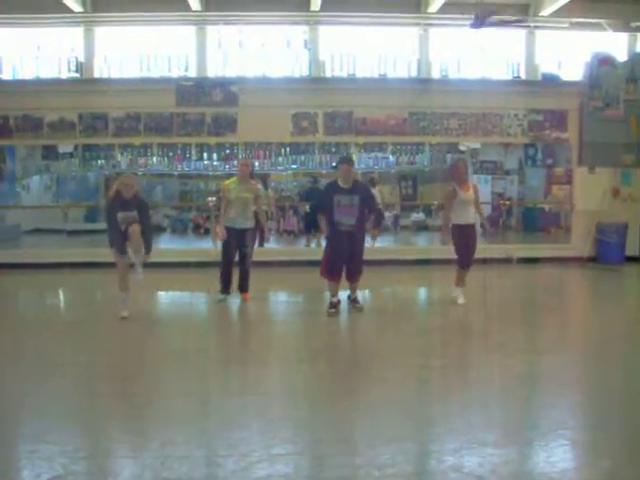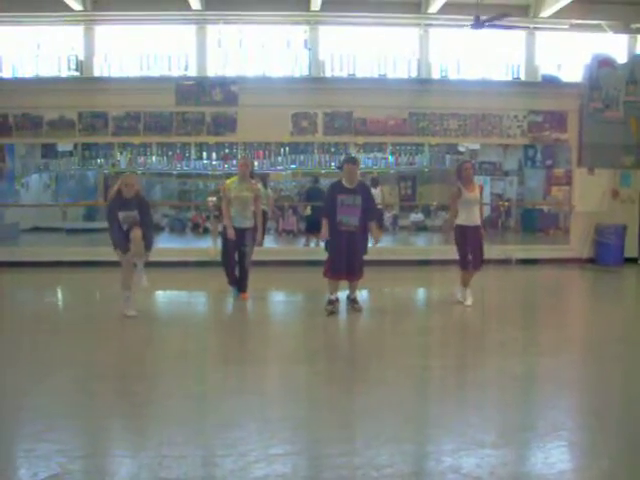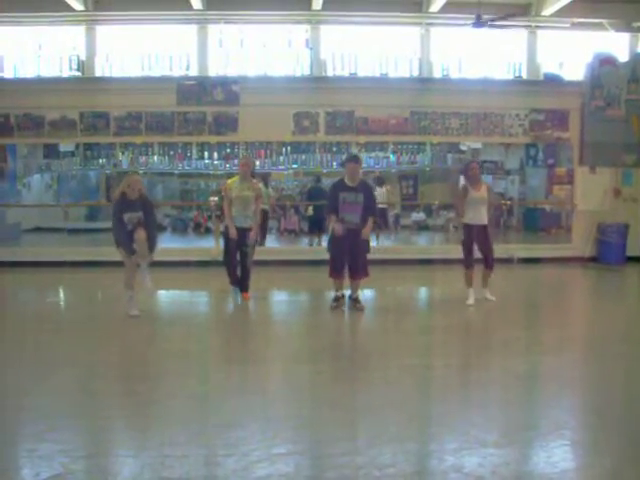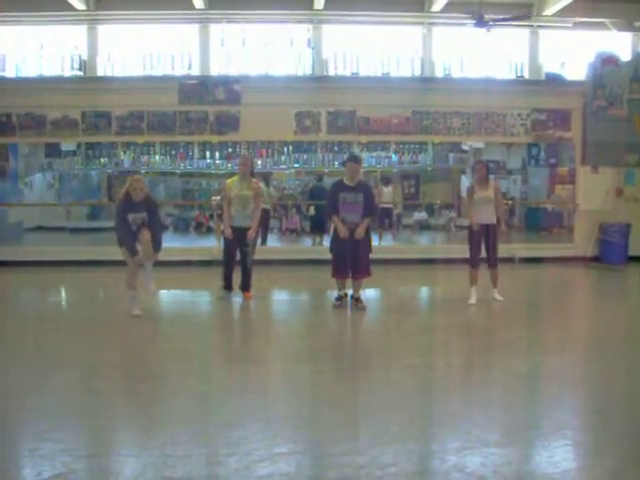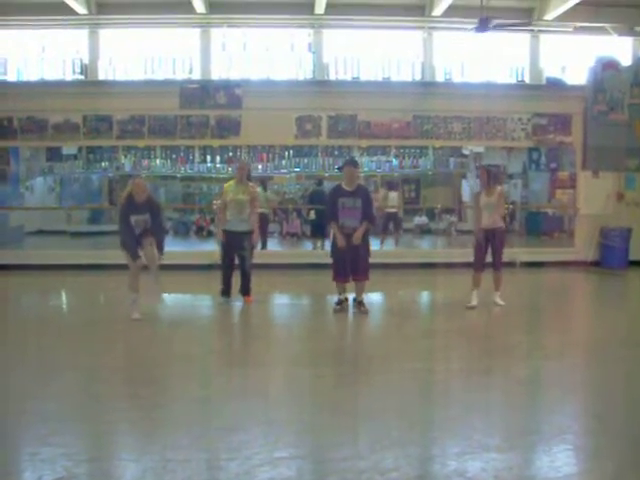
dt=0.2s
person 1, frame 1
left shoulder: (362, 188)
right shoulder: (330, 188)
left elbow: (372, 208)
right elbow: (322, 210)
left wrist: (364, 223)
right wrist: (324, 226)
left hip: (356, 235)
right hip: (336, 234)
left knee: (355, 268)
right knee: (332, 267)
left ankle: (353, 297)
right ankle: (334, 300)
person 1, frame 2
left shoulder: (364, 189)
right shoulder: (334, 188)
left elbow: (371, 213)
right elbow: (326, 211)
left wrist: (374, 230)
right wrist: (324, 227)
left hip: (357, 235)
right hip: (337, 234)
left knee: (355, 267)
right knee: (334, 266)
left ankle: (352, 297)
right ankle: (332, 298)
person 1, frame 3
left shoulder: (366, 188)
right shoulder: (336, 186)
left elbow: (371, 211)
right elbow: (330, 209)
left wrist: (368, 227)
right wrist: (335, 224)
left hip: (359, 233)
right hip: (340, 232)
left knee: (358, 265)
right knee: (337, 264)
left ankle: (354, 296)
right ankle: (338, 294)
person 1, frame 4
left shoulder: (365, 188)
right shoulder: (336, 187)
left elbow: (371, 211)
right elbow: (331, 211)
left wrist: (363, 227)
right wrist: (339, 226)
left hip: (360, 233)
right hip: (341, 232)
left knee: (360, 266)
right knee: (339, 265)
left ankle: (356, 296)
right ankle: (341, 294)
person 1, frame 5
left shoulder: (364, 192)
right shoulder: (335, 192)
left elbow: (369, 217)
right elbow: (330, 217)
left wrist: (360, 232)
right wrist: (337, 235)
left hip: (359, 237)
right hip: (341, 237)
left knee: (361, 269)
right knee: (340, 269)
left ankle: (358, 300)
right ankle: (342, 298)
person 2, frame 1
left shoulder: (474, 187)
right shoulder: (453, 189)
left elbow: (477, 206)
right elbow: (447, 211)
left wrist: (485, 222)
right wrist: (445, 232)
left hip: (471, 226)
right hip: (458, 226)
left knee: (467, 261)
right knee: (463, 260)
left ankle: (457, 290)
right ankle: (460, 293)
person 2, frame 2
left shoulder: (479, 188)
right shoulder: (459, 189)
left elbow: (480, 208)
right elbow: (453, 210)
left wrist: (481, 227)
left hip: (475, 228)
right hip: (461, 227)
left knee: (478, 262)
right knee: (464, 262)
left ankle: (460, 288)
right ankle: (467, 294)
person 2, frame 3
left shoulder: (486, 187)
right shoulder: (465, 188)
left elbow: (489, 207)
right elbow: (460, 209)
left wrist: (490, 225)
right wrist: (460, 227)
left hip: (483, 226)
right hip: (468, 226)
left knee: (489, 260)
right knee: (468, 261)
left ankle: (486, 291)
right ankle: (471, 294)
person 2, frame 4
left shoulder: (494, 187)
right shoulder: (471, 188)
left elbow: (499, 206)
right elbow: (469, 207)
left wrist: (502, 223)
right wrist: (472, 221)
left hip: (491, 225)
right hip: (476, 226)
left knee: (493, 260)
right knee: (474, 259)
left ankle: (495, 291)
right ankle: (473, 293)
person 2, frame 5
left shoulder: (499, 192)
right shoulder: (478, 195)
left elbow: (501, 210)
right elbow: (477, 214)
left wrist: (492, 222)
right wrist: (478, 231)
left hip: (497, 229)
right hip: (483, 230)
left knee: (497, 263)
right knee: (478, 263)
left ankle: (497, 295)
right ankle: (474, 297)
person 3, frame 1
left shoulder: (140, 202)
right shoulder: (112, 202)
left elbow: (147, 225)
right elbow: (112, 228)
left wrist: (148, 249)
right wrist: (121, 251)
left hip: (134, 230)
right hip: (118, 237)
left knee: (135, 230)
right knee: (121, 269)
left ankle: (138, 267)
right ankle: (124, 305)
person 3, frame 2
left shoulder: (141, 201)
right shoulder: (114, 202)
left elbow: (148, 224)
right elbow: (113, 227)
left wrist: (148, 248)
right wrist: (124, 250)
left hip: (135, 230)
right hip: (120, 236)
left knee: (136, 235)
right knee: (127, 266)
left ankle: (141, 270)
right ankle: (127, 304)
person 3, frame 3
left shoulder: (146, 202)
right shoulder: (119, 203)
left elbow: (152, 225)
right elbow: (119, 229)
left wrist: (151, 249)
right wrist: (131, 251)
left hip: (139, 230)
right hip: (123, 236)
left knee: (141, 236)
right knee: (130, 266)
left ankle: (145, 272)
right ankle: (131, 303)
person 3, frame 4
left shoulder: (150, 203)
right shoulder: (123, 203)
left elbow: (156, 225)
right elbow: (123, 229)
left wrist: (156, 248)
right wrist: (133, 252)
left hip: (142, 229)
right hip: (126, 235)
left knee: (146, 236)
right knee: (132, 266)
left ankle: (149, 275)
right ankle: (133, 303)
person 3, frame 5
left shoulder: (153, 204)
right shoulder: (126, 206)
left elbow: (159, 227)
right elbow: (125, 230)
left wrist: (160, 249)
right wrist: (134, 254)
left hip: (147, 235)
right hip: (131, 239)
left knee: (152, 260)
right knee: (135, 269)
right ankle: (134, 306)
person 4, frame 1
left shoulder: (255, 187)
right shoulder: (228, 185)
left elbow: (260, 210)
right elbow: (223, 207)
left wrist: (265, 229)
right wrist: (221, 227)
left hip: (248, 228)
right hip: (230, 227)
left knee: (245, 261)
right knee: (227, 260)
left ankle: (244, 290)
right ankle: (224, 291)
person 4, frame 2
left shoulder: (255, 187)
right shoulder: (228, 184)
left elbow: (258, 211)
right elbow: (224, 207)
left wrist: (259, 231)
right wrist: (229, 227)
left hip: (248, 228)
right hip: (230, 227)
left knee: (245, 261)
right knee: (227, 258)
left ankle: (243, 289)
right ankle: (234, 283)
person 4, frame 3
left shoulder: (256, 186)
right shoulder: (230, 184)
left elbow: (257, 210)
right elbow: (226, 207)
left wrist: (255, 230)
right wrist: (231, 226)
left hip: (249, 228)
right hip: (232, 227)
left knee: (246, 261)
right knee: (229, 258)
left ankle: (244, 289)
right ankle: (235, 283)
person 4, frame 4
left shoulder: (256, 185)
right shoulder: (229, 183)
left elbow: (258, 208)
right elbow: (226, 206)
left wrist: (254, 228)
right wrist: (227, 226)
left hip: (248, 227)
right hip: (232, 226)
left knee: (247, 260)
right knee: (228, 259)
left ankle: (246, 289)
right ankle: (227, 288)
person 4, frame 5
left shoulder: (252, 189)
right shoulder: (226, 187)
left elbow: (255, 212)
right elbow: (221, 210)
left wrist: (256, 233)
right wrist: (220, 230)
left hip: (246, 231)
right hip: (228, 230)
left knee: (246, 263)
right knee: (227, 263)
left ankle: (246, 293)
right ankle: (225, 293)
